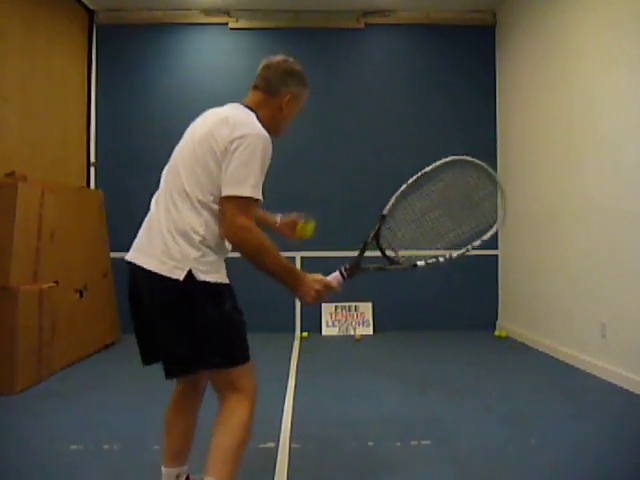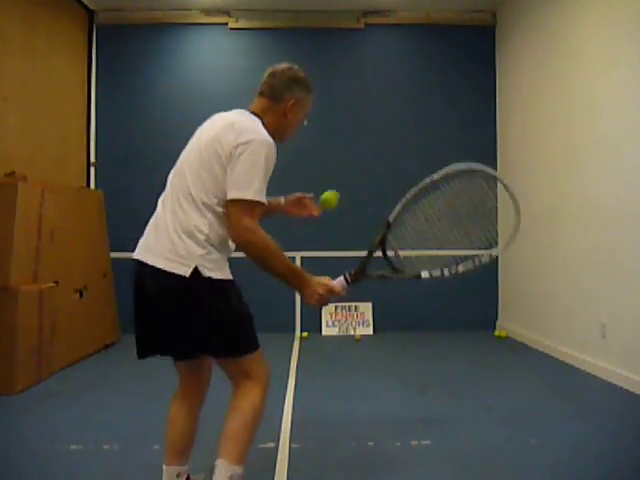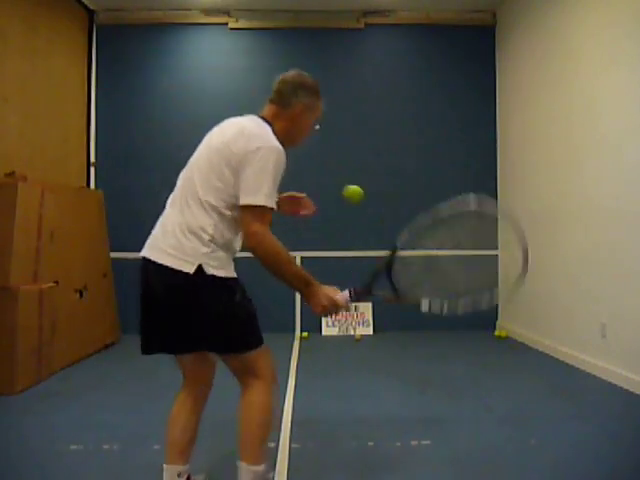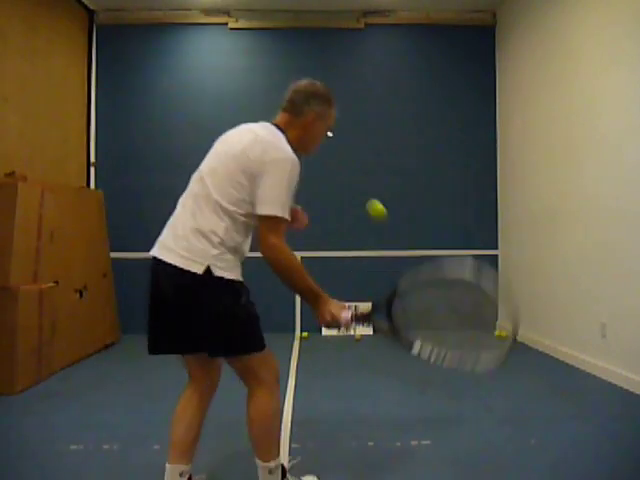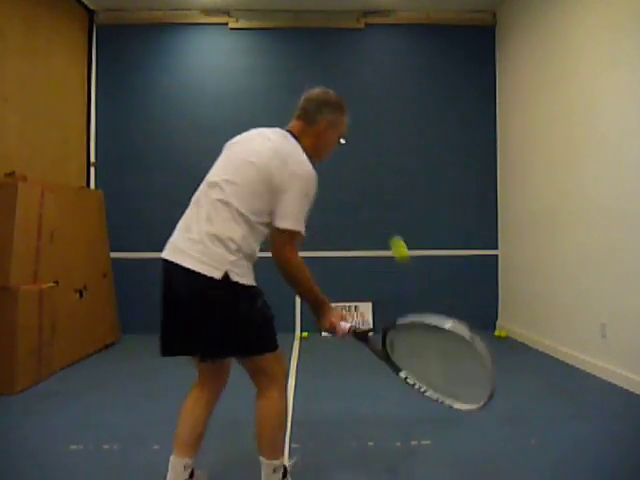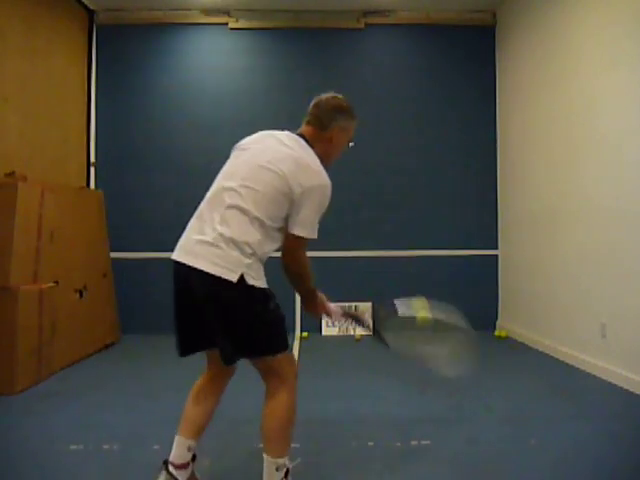
dt=0.1s
person 1, frame 1
left shoulder: (216, 118)
right shoulder: (252, 135)
right elbow: (237, 229)
left wrist: (270, 221)
right wrist: (298, 281)
left hip: (147, 265)
right hip: (186, 275)
left knee: (190, 385)
right knee: (239, 393)
person 1, frame 2
left shoulder: (223, 122)
right shoulder: (256, 140)
right elbow: (242, 230)
left wrist: (277, 204)
right wrist: (303, 282)
left hip: (154, 263)
right hip: (191, 272)
left knee: (194, 380)
right knee: (253, 378)
person 1, frame 3
left shoulder: (233, 127)
right shoulder: (267, 148)
right elbow: (256, 237)
left wrist: (274, 200)
right wrist: (311, 289)
left hip: (160, 261)
right hip: (197, 270)
left knee: (197, 380)
right knee: (259, 373)
person 1, frame 4
left shoulder: (244, 132)
right shoulder: (281, 157)
right elbow: (271, 246)
left wrist: (277, 209)
right wrist: (318, 301)
left hip: (169, 262)
right hip: (205, 271)
left knee: (202, 379)
right knee: (263, 378)
person 1, frame 5
left shoulder: (251, 137)
right shoulder: (300, 171)
right elbow: (284, 256)
right wrist: (322, 309)
left hip: (178, 261)
right hip: (216, 273)
left knee: (210, 377)
right knee: (271, 377)
person 1, frame 6
left shoulder: (258, 139)
right shoulder: (316, 180)
right elbow: (293, 259)
right wrist: (313, 301)
left hip: (188, 262)
right hip: (230, 276)
left knee: (219, 369)
right knee: (282, 376)
